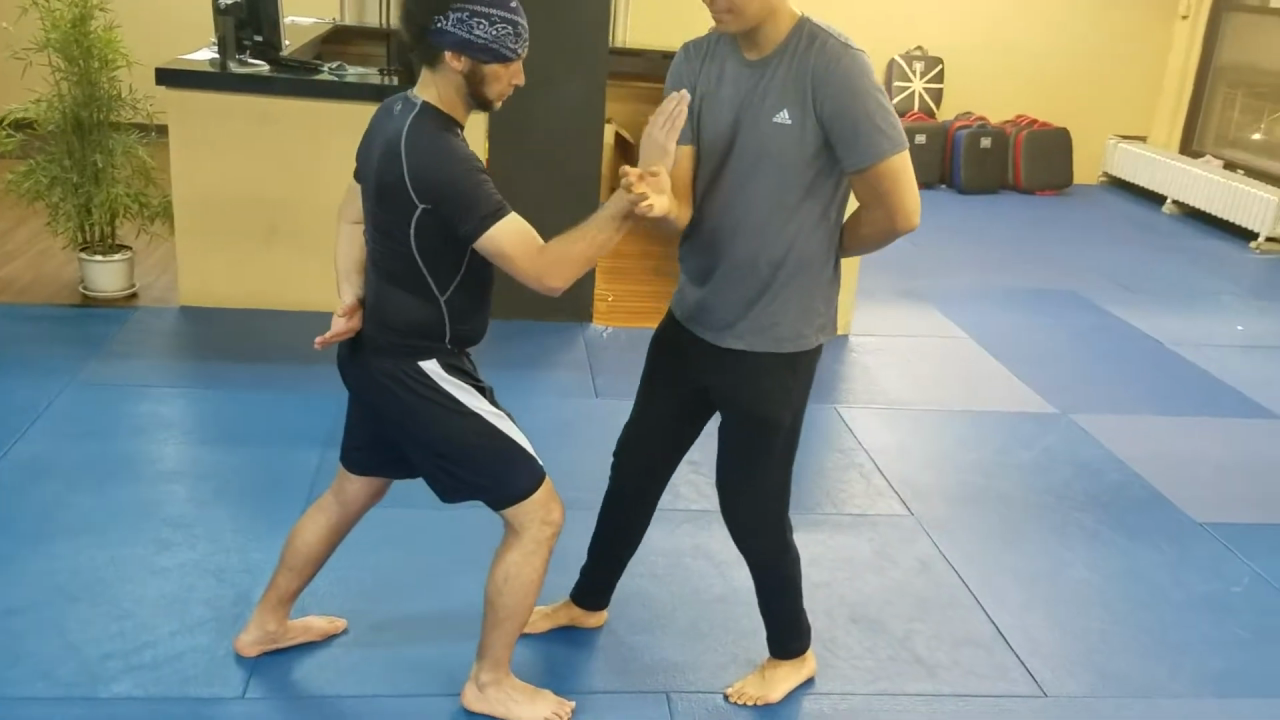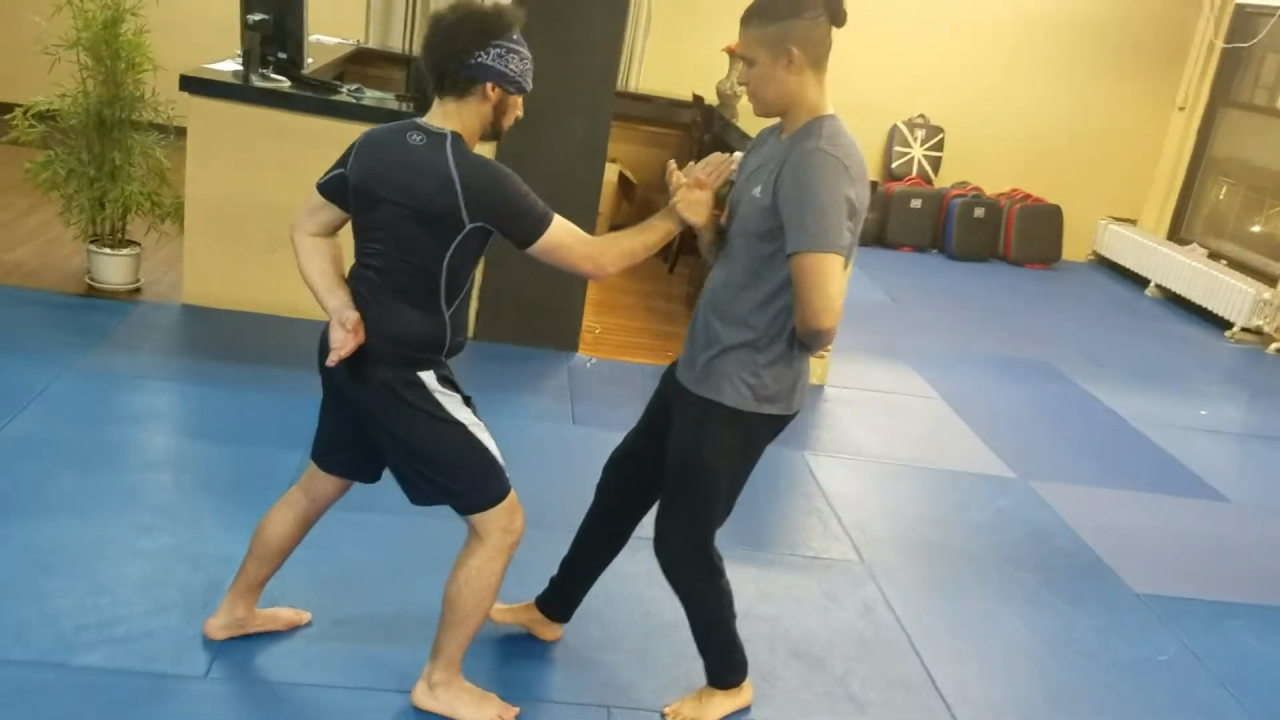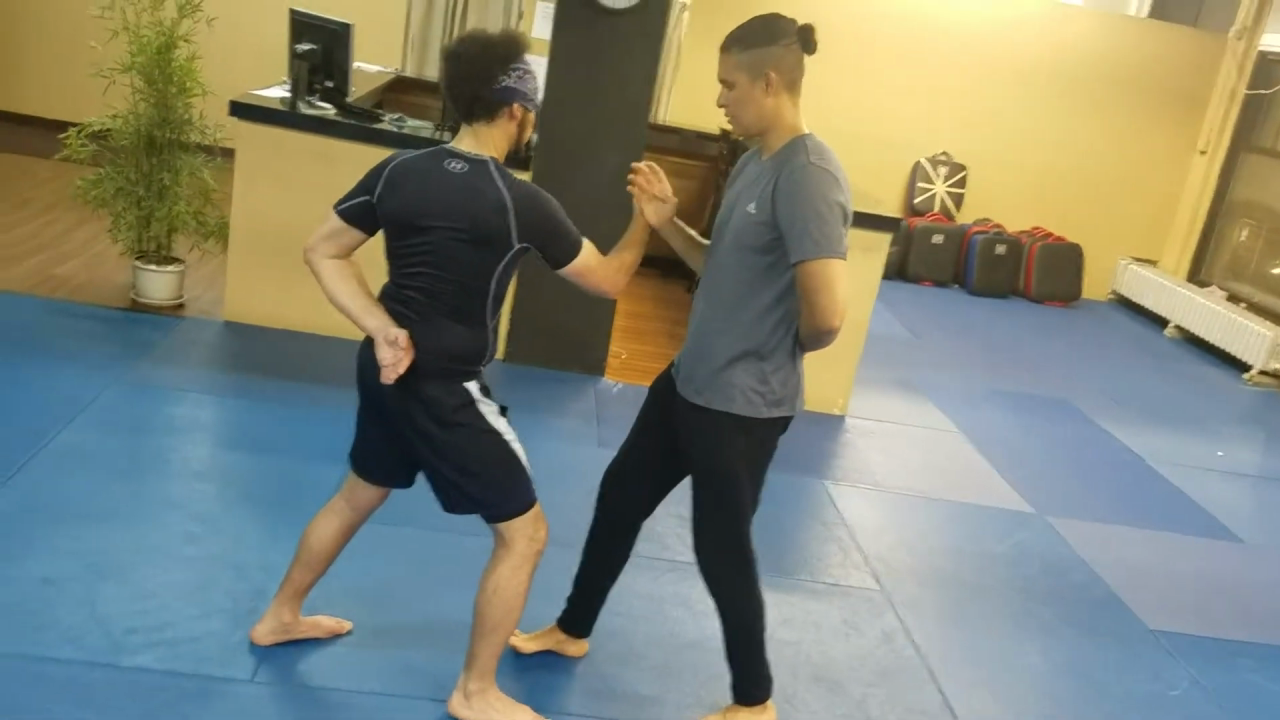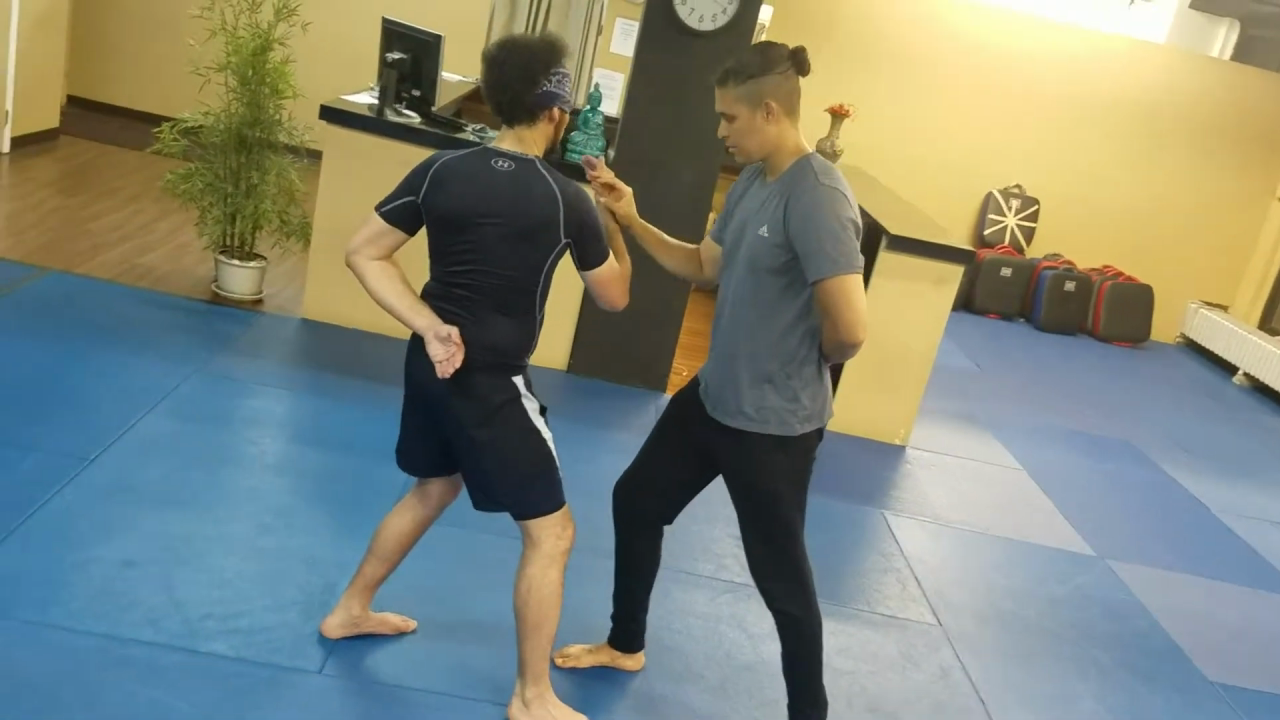
dt=1s
person 1, frame 1
left shoulder: (396, 117)
right shoulder: (439, 158)
left elbow: (355, 217)
right elbow: (547, 271)
left wrist: (352, 300)
right wrist: (633, 190)
left hip: (379, 353)
right hip: (420, 369)
left knee: (352, 491)
right knee: (538, 514)
left ankle: (265, 623)
person 1, frame 2
left shoulder: (374, 144)
right shoulder: (479, 182)
left elbow: (309, 230)
right elbow: (595, 259)
left wrist: (342, 312)
right wrist: (677, 214)
left hip: (355, 359)
right hip: (407, 375)
left knee: (318, 485)
right knee: (499, 523)
left ankle: (234, 610)
person 1, frame 3
left shoulder: (397, 172)
right shoulder: (521, 203)
left elbow: (322, 253)
right elbow: (608, 280)
left wrist: (382, 329)
right wrist: (646, 218)
left hip: (386, 368)
right hip: (445, 387)
left knee: (359, 493)
right knee: (523, 533)
left ankle: (279, 616)
person 1, frame 4
left shoulder: (439, 171)
right shoulder: (566, 200)
left elbow: (364, 253)
right elbow: (614, 296)
left wrist: (430, 327)
right wrist: (611, 220)
left hip: (432, 361)
right hip: (491, 380)
left knee: (433, 490)
right knee: (550, 532)
left ankle: (350, 610)
person 2, frame 1
left shoulder: (832, 67)
right shoulder: (695, 62)
left elbow: (898, 211)
right elbow: (682, 204)
left wrist: (809, 251)
right wrist: (659, 201)
left hip: (775, 338)
right hip: (692, 318)
left knee: (751, 505)
right knee: (636, 462)
left ankle: (793, 653)
right ankle: (588, 601)
person 2, frame 2
left shoulder: (821, 161)
right shoulder: (769, 142)
left elbow: (820, 315)
left wrist: (798, 344)
right wrist: (698, 220)
left hip: (743, 391)
right hip: (699, 368)
left knee: (682, 539)
right knee: (621, 486)
right ankle: (550, 611)
person 2, frame 3
left shoulder: (808, 175)
right shoulder: (752, 162)
left elbow: (826, 314)
left wrist: (780, 348)
right wrist: (668, 225)
left hip: (743, 403)
right hip: (690, 380)
left knee: (722, 550)
right knee: (620, 496)
right ankle: (572, 630)
person 2, frame 4
left shoulder: (817, 195)
right shoulder: (751, 181)
left elbow: (848, 327)
right elbow: (703, 267)
left wrist: (801, 362)
right wrist: (631, 220)
left hip: (774, 421)
right hip: (713, 397)
left knee: (779, 571)
right knee: (635, 500)
right ankle: (625, 645)
